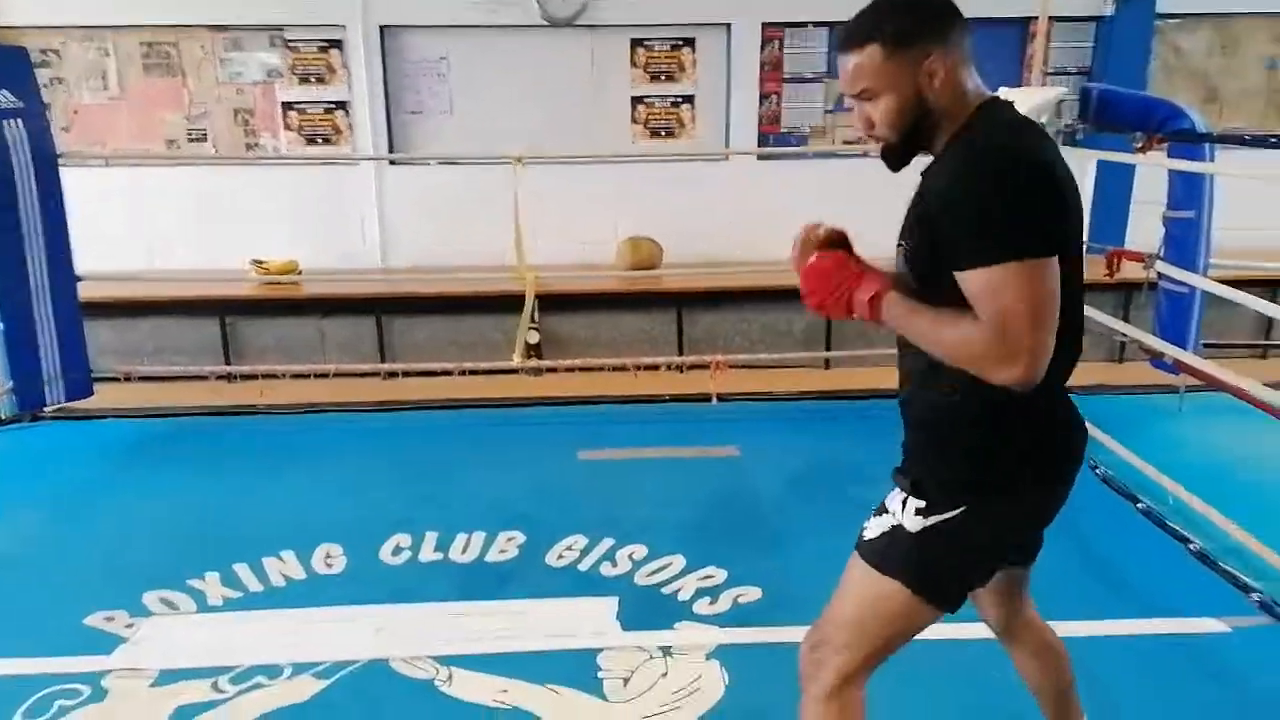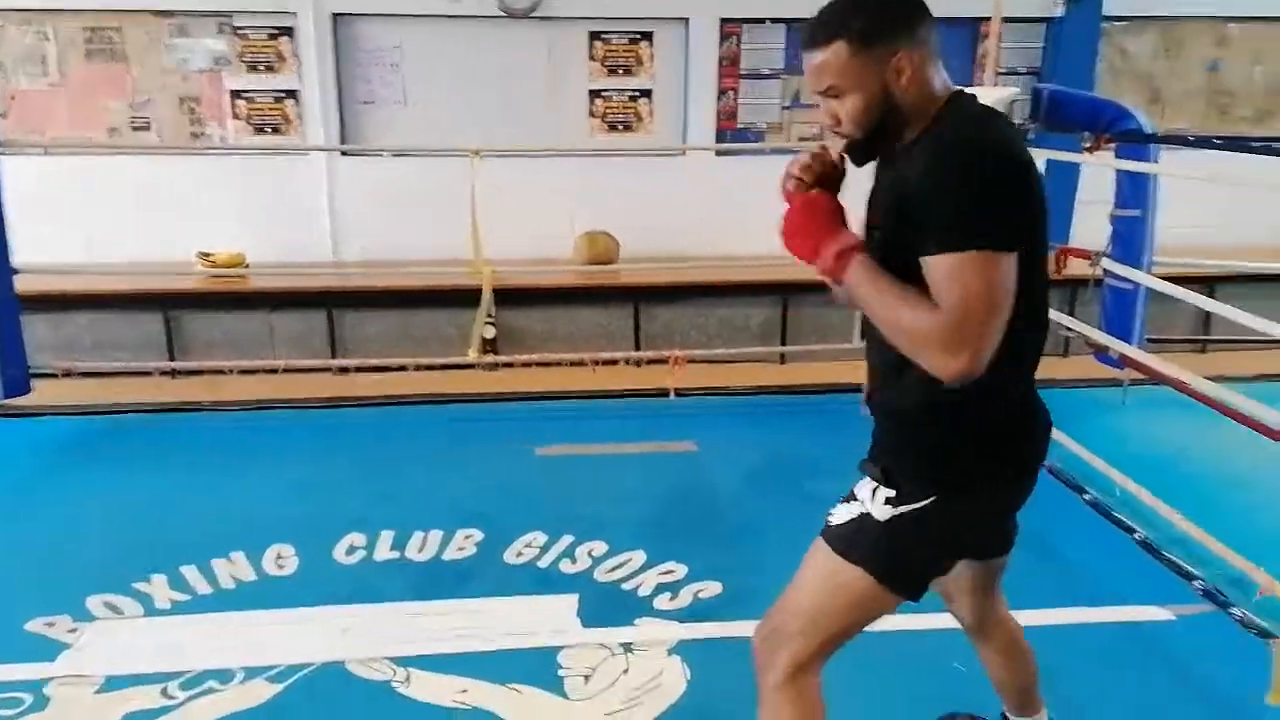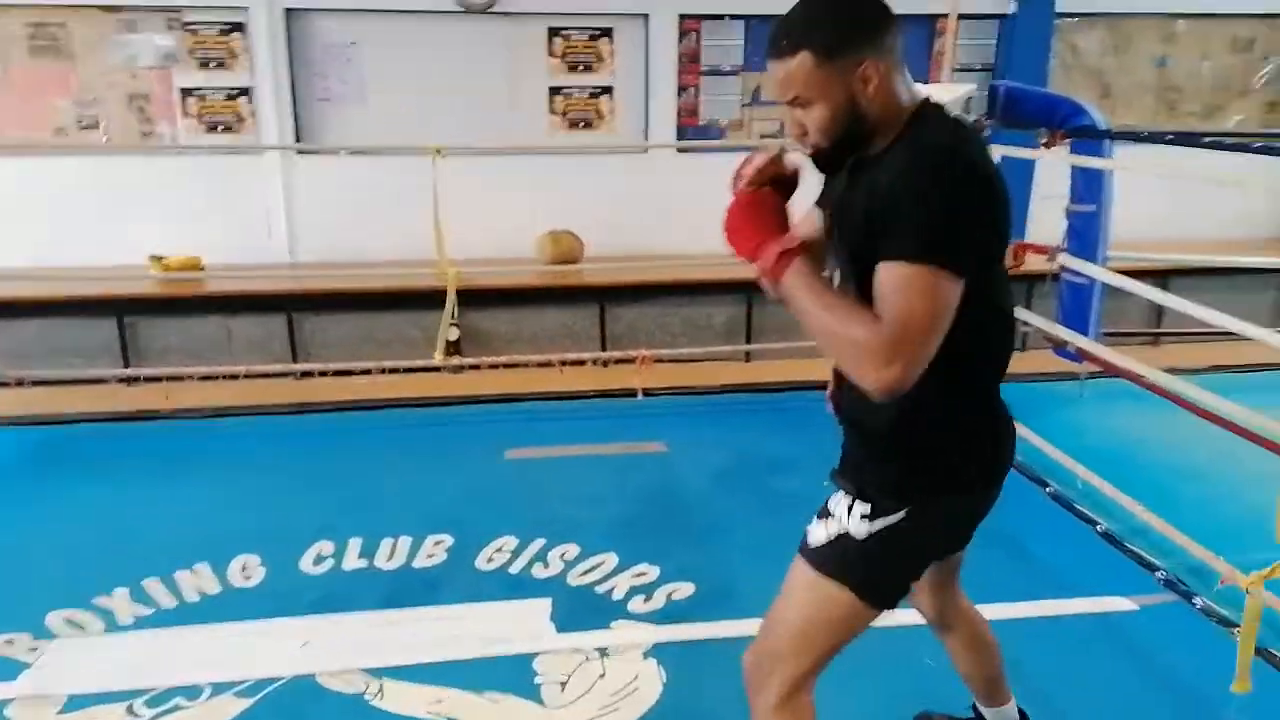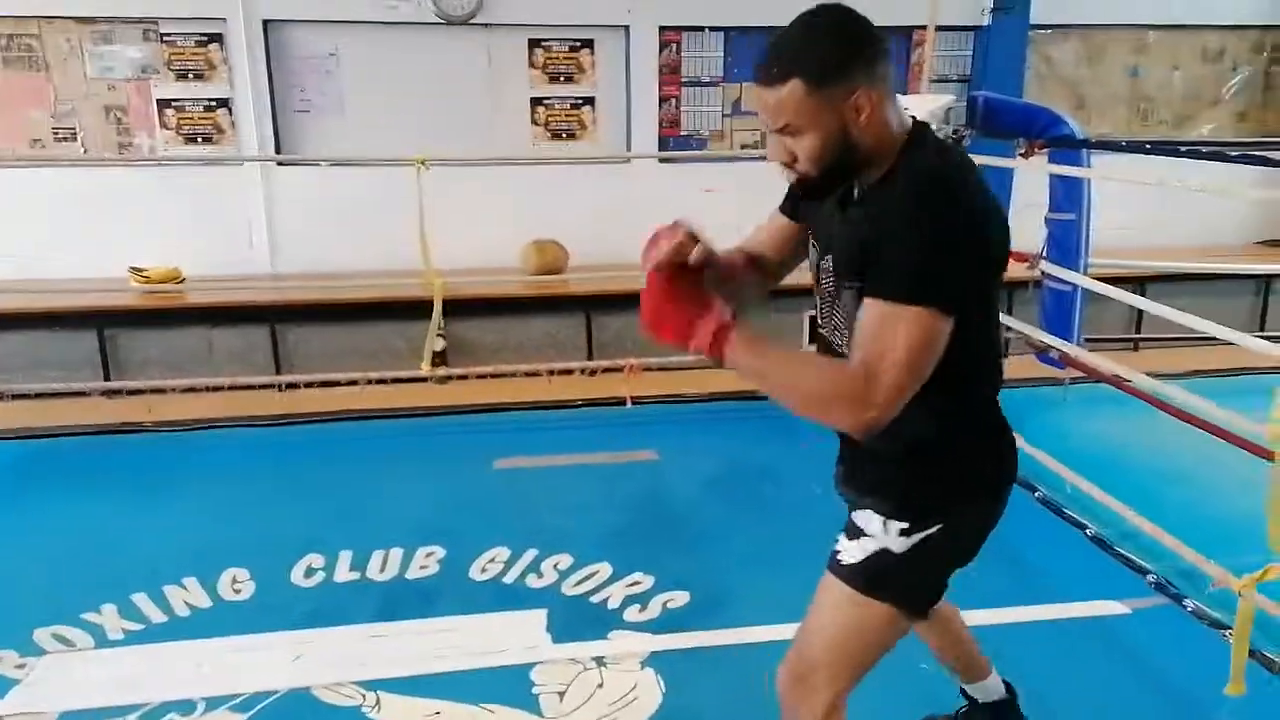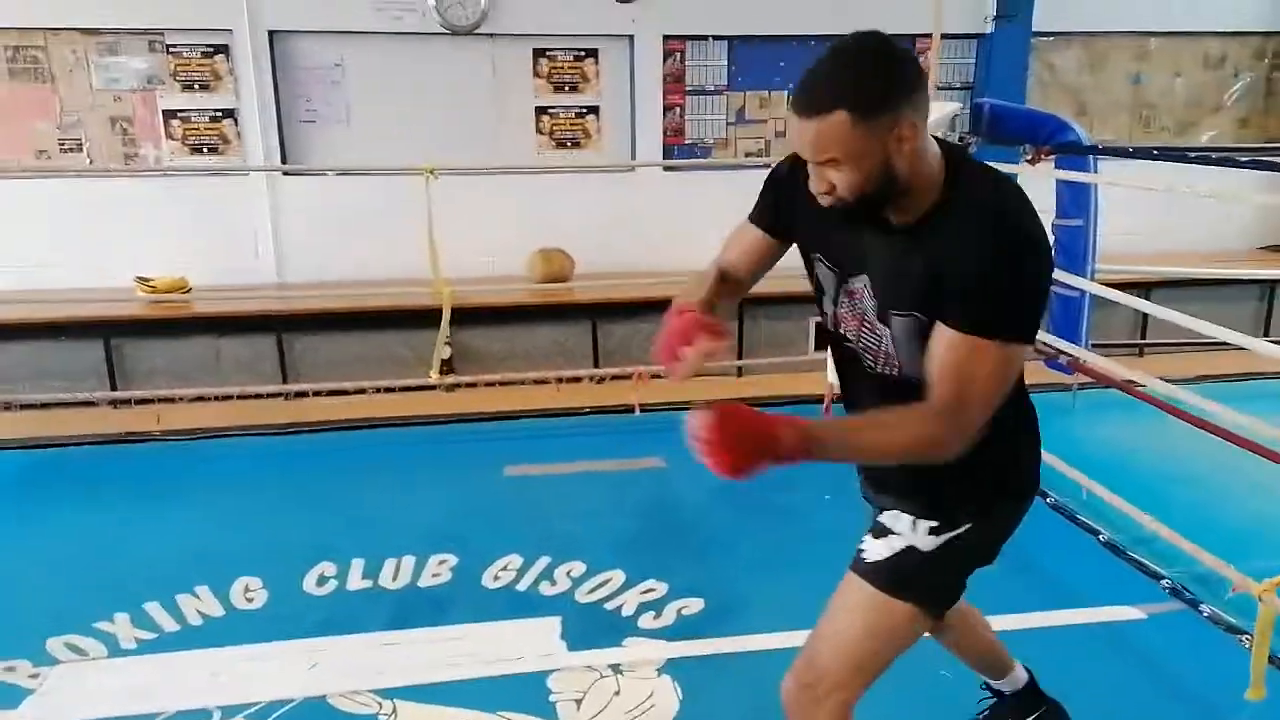
dt=0.1s
person 1, frame 1
left shoulder: (996, 168)
right shoulder: (969, 154)
left elbow: (1014, 354)
right elbow: (933, 292)
left wrist: (868, 295)
right wrist: (843, 264)
left hip: (976, 470)
right hip: (1017, 454)
right knee: (1005, 610)
person 1, frame 2
left shoulder: (969, 159)
right shoulder: (928, 147)
left elbow: (956, 347)
right elbow: (897, 276)
left wrist: (835, 249)
right wrist: (820, 210)
left hip: (945, 461)
right hip: (980, 445)
left knee: (783, 653)
right knee: (977, 605)
person 1, frame 3
left shoulder: (942, 176)
right shoulder: (869, 151)
left elbow: (886, 364)
right elbow: (825, 259)
left wrist: (776, 255)
right wrist: (770, 215)
left hip: (925, 469)
right hip: (951, 454)
right knee: (935, 595)
person 1, frame 4
left shoulder: (939, 206)
right shoulder: (836, 169)
left elbow: (863, 402)
right elbow: (759, 269)
left wrist: (708, 332)
right wrist: (703, 266)
left hip: (937, 479)
right hip: (918, 462)
right knee: (907, 597)
person 1, frame 5
left shoulder: (998, 235)
right shoulder: (810, 185)
left elbow: (946, 426)
right elbow: (731, 271)
left wrist: (783, 438)
right wrist: (697, 309)
left hip: (952, 494)
right knee: (924, 603)
